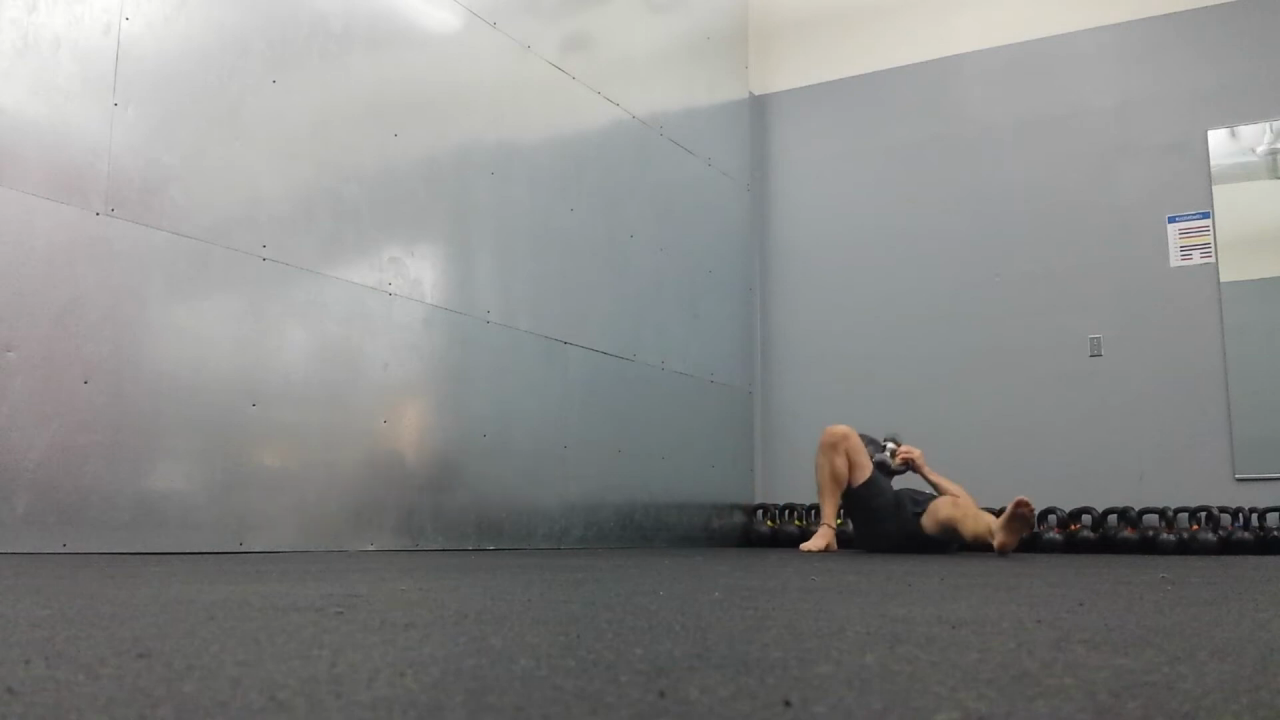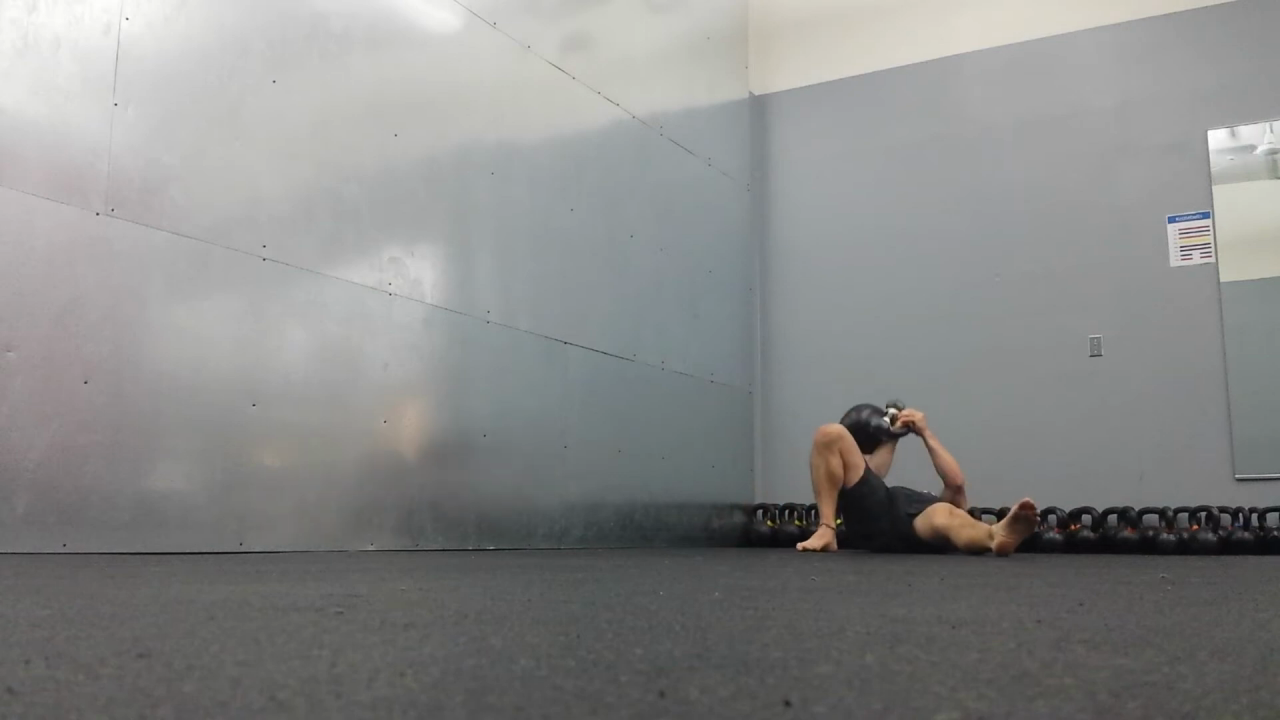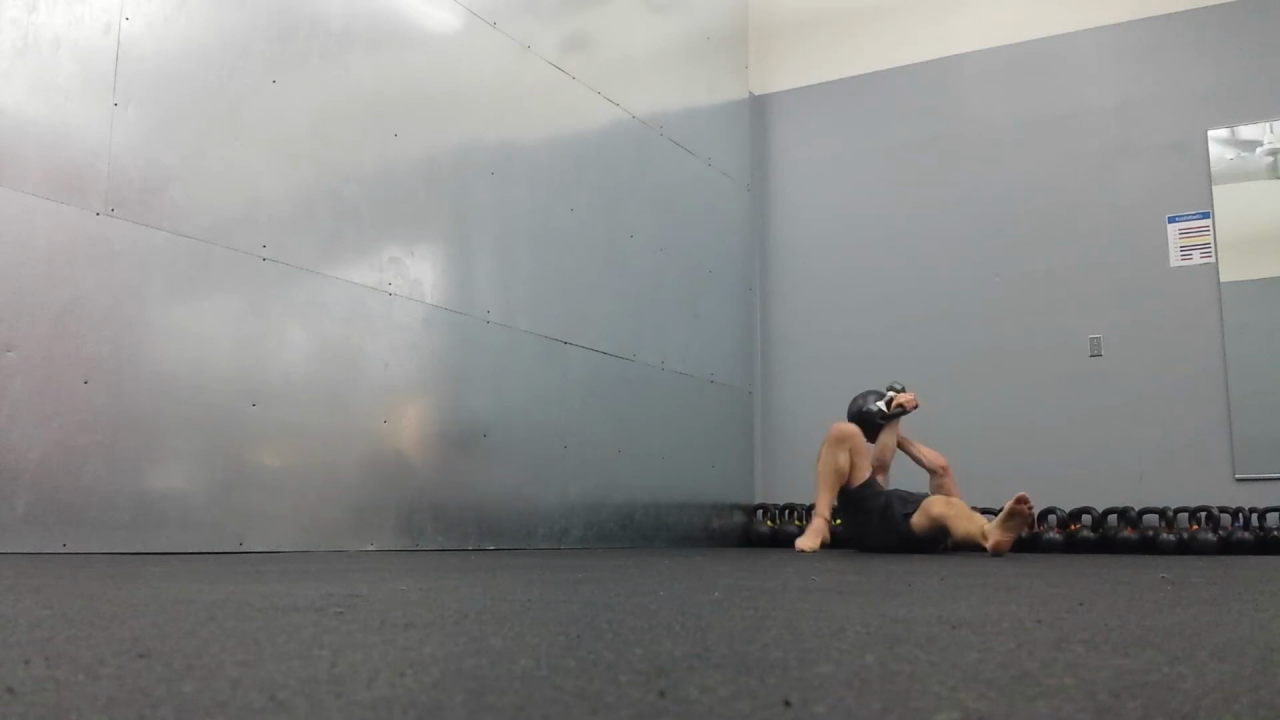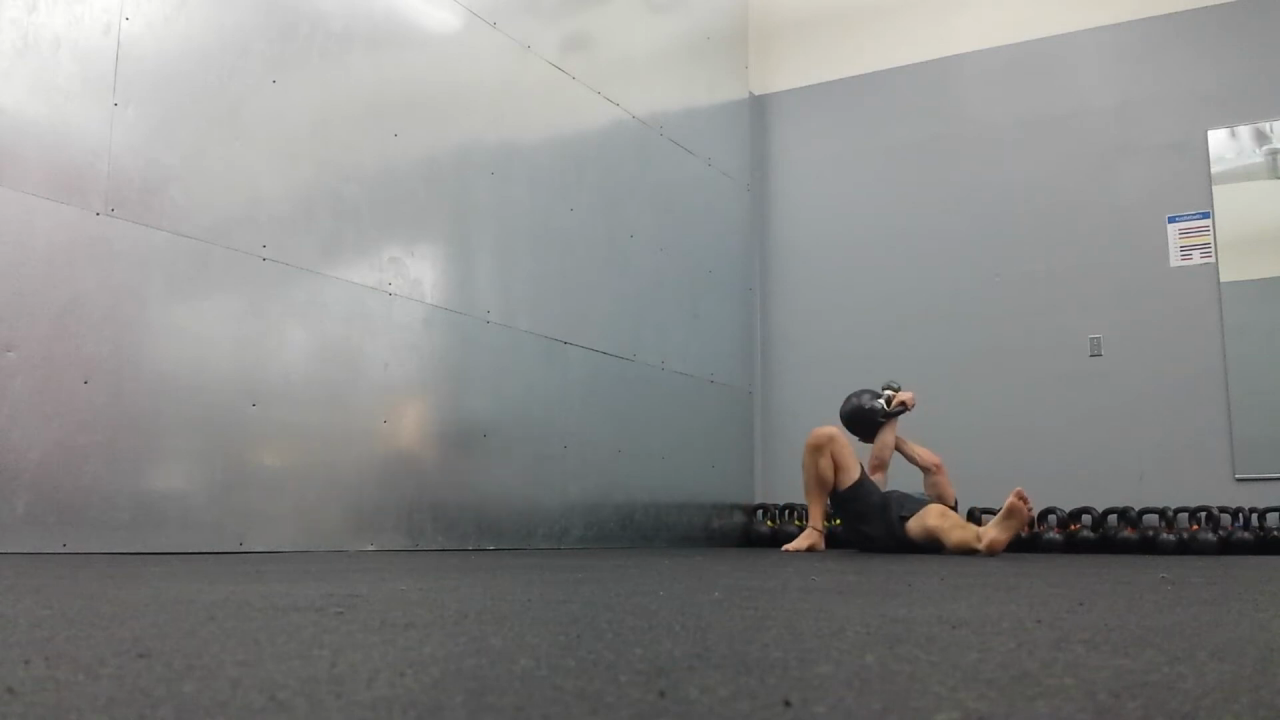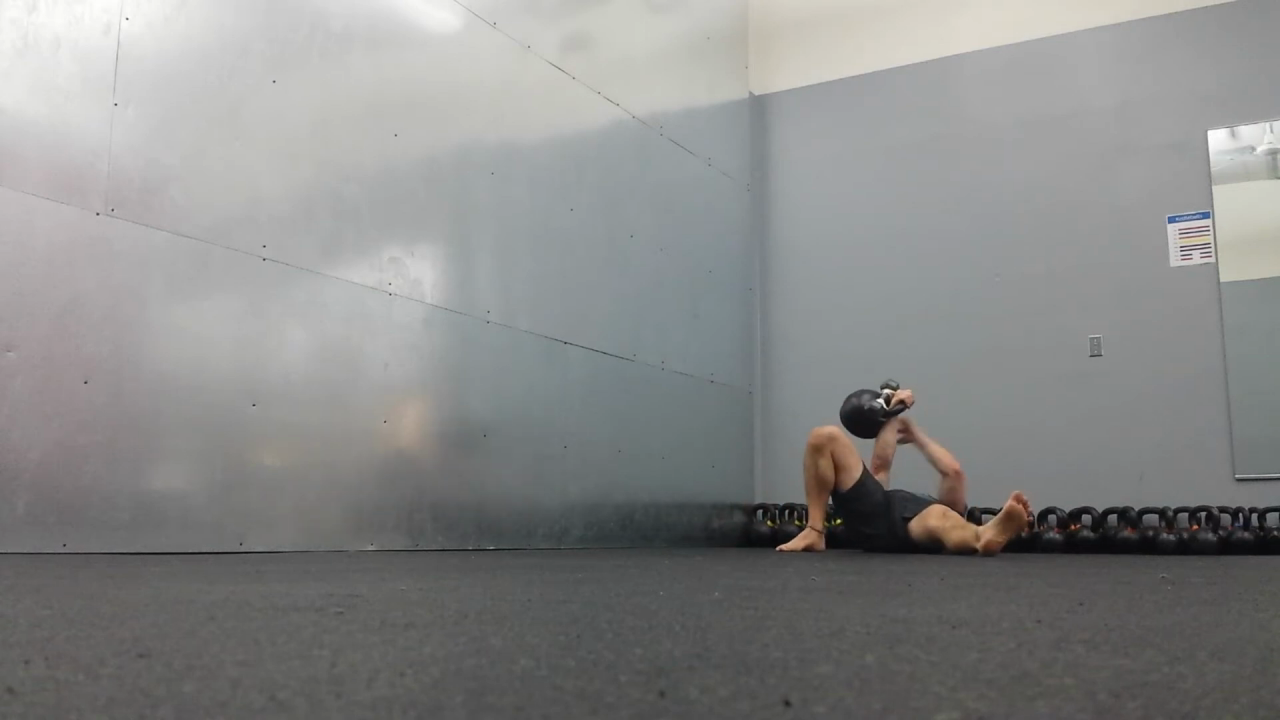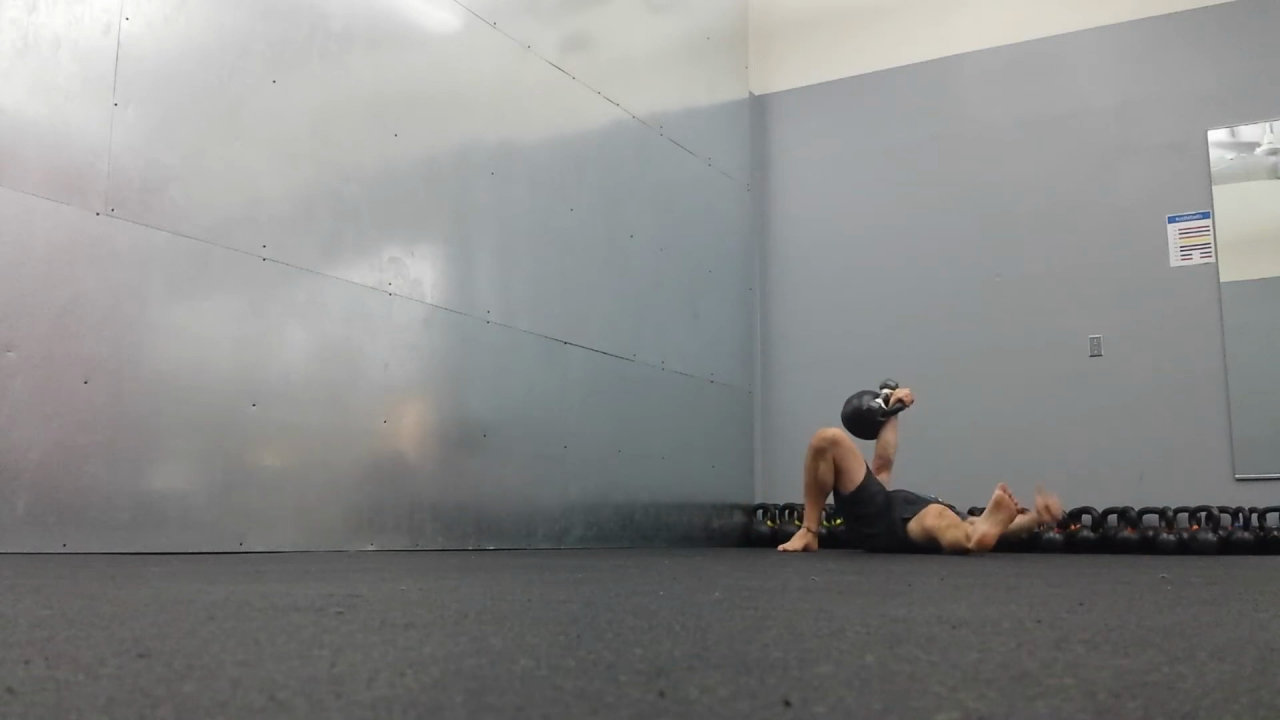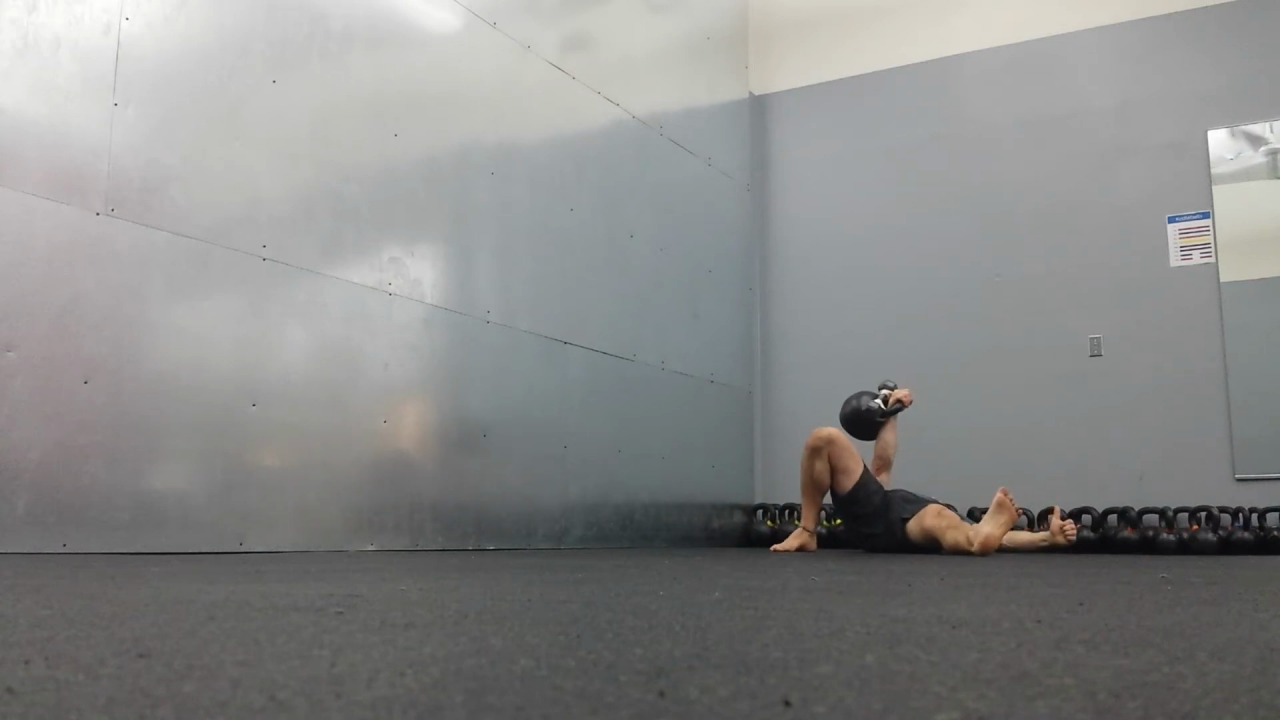
dt=0.4s
person 1, frame 1
left shoulder: (942, 512)
left elbow: (967, 504)
left wrist: (923, 470)
left hip: (924, 531)
right hip: (882, 521)
right knee: (837, 435)
left ankle: (998, 532)
right ankle: (827, 532)
person 1, frame 2
left shoulder: (948, 510)
left elbow: (956, 483)
right elbow: (872, 480)
left wrist: (925, 434)
right wrist: (892, 434)
left hip: (916, 534)
right hip: (875, 518)
left knee: (944, 517)
right knee: (831, 434)
left ankle: (997, 536)
right ankle: (826, 531)
person 1, frame 3
left shoulder: (933, 510)
left elbow: (940, 469)
right elbow: (877, 466)
left wrist: (900, 439)
right wrist: (893, 418)
left hip: (913, 535)
right hip: (870, 522)
left knee: (944, 505)
right knee: (844, 432)
left ankle: (991, 534)
right ankle: (819, 525)
person 1, frame 4
left shoulder: (941, 509)
left elbow: (933, 466)
right elbow: (877, 466)
left wrist: (894, 439)
right wrist: (891, 417)
left hip: (910, 530)
right hip: (870, 521)
left knee: (937, 518)
right knee: (824, 437)
left ankle: (987, 536)
right ankle: (815, 532)
person 1, frame 5
left shoulder: (946, 513)
left elbow: (952, 471)
right elbow: (880, 465)
left wrist: (916, 436)
right wrist: (892, 414)
left hip: (910, 532)
right hip: (873, 518)
left knee: (938, 518)
right knee: (825, 437)
left ankle: (987, 536)
right ankle: (814, 532)
person 1, frame 6
left shoulder: (956, 520)
left elbow: (1004, 525)
right elbow: (881, 465)
left wrist: (1036, 516)
right wrist: (891, 412)
left hip: (908, 532)
right hip: (874, 517)
right knee: (828, 439)
left ankle: (975, 537)
right ankle: (809, 532)
person 1, frame 7
left shoulder: (949, 521)
left elbow: (1000, 536)
right elbow: (881, 466)
left wrist: (1049, 537)
right wrist: (891, 412)
left hip: (908, 533)
right hip: (873, 515)
right knee: (825, 438)
left ankle: (978, 539)
right ankle: (805, 533)
